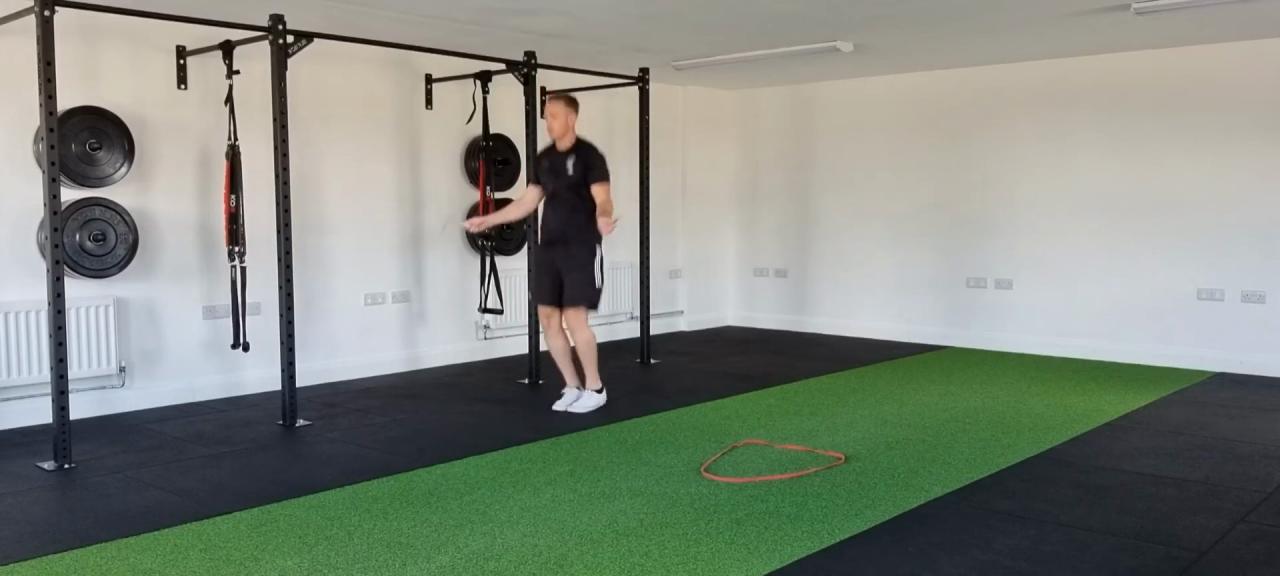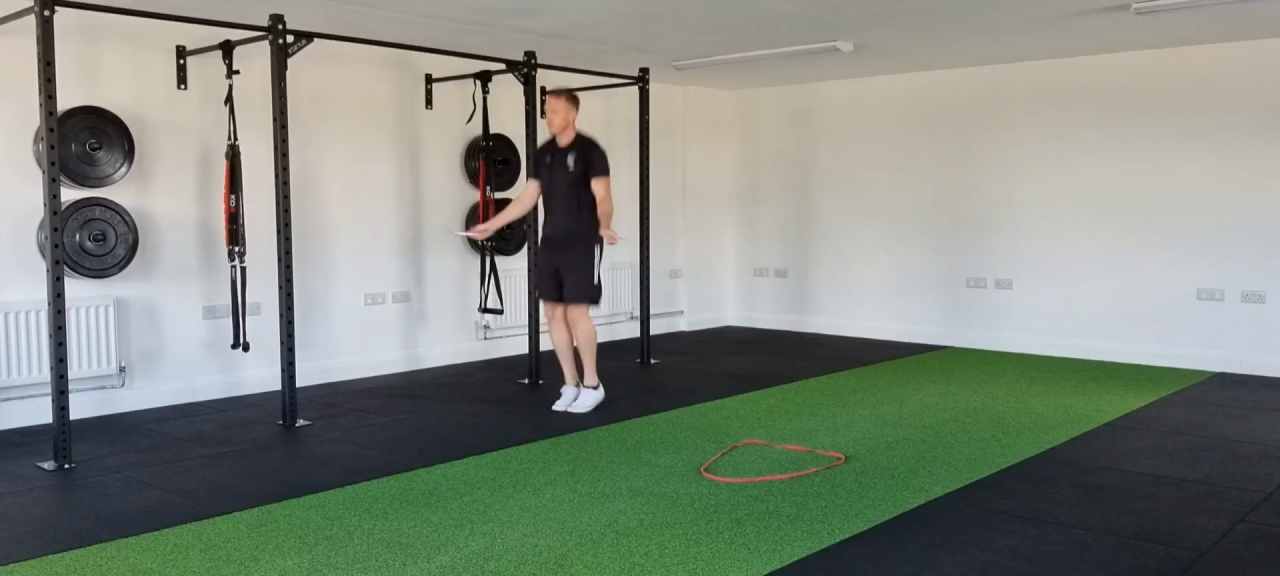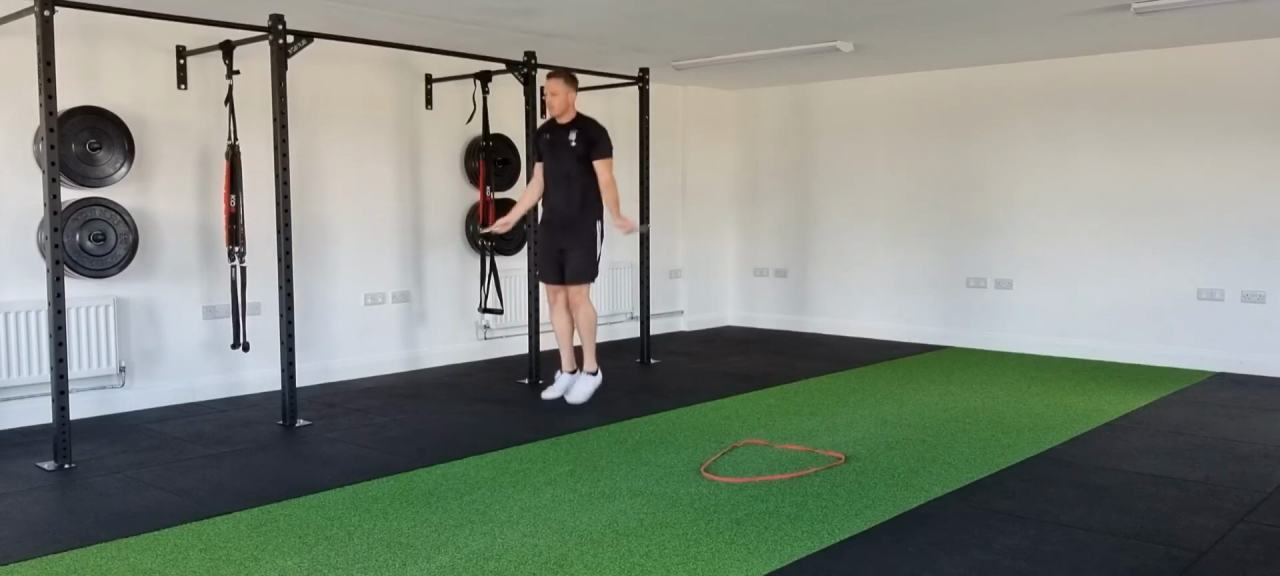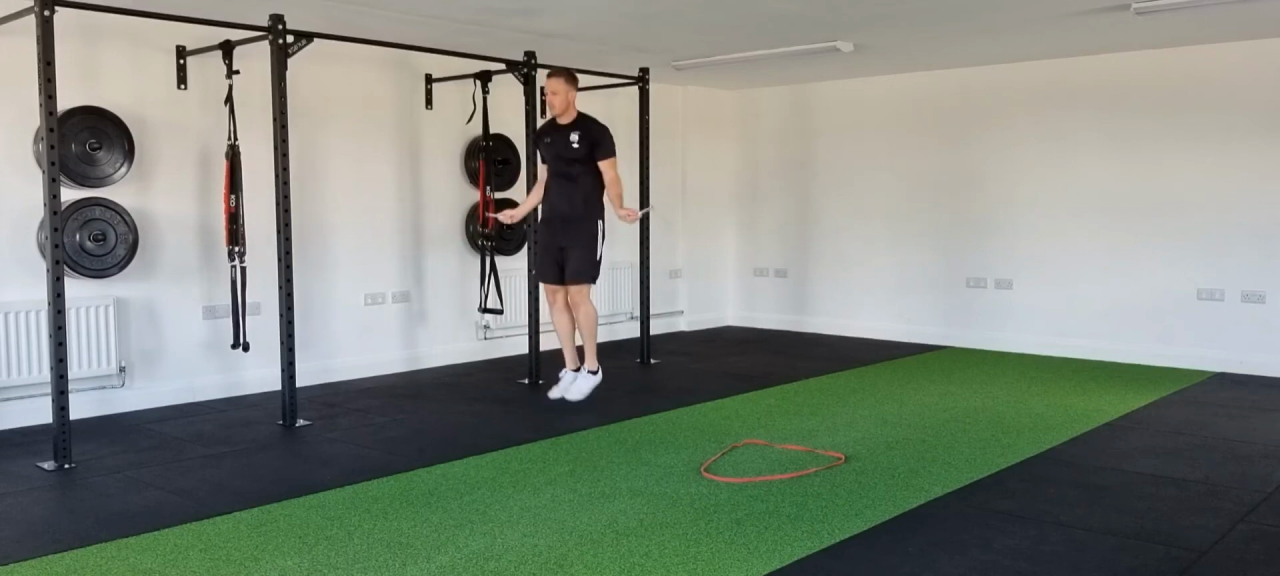
dt=0.1s
person 1, frame 1
left shoulder: (589, 156)
right shoulder: (544, 158)
left elbow: (602, 199)
right elbow: (529, 201)
left wrist: (604, 218)
right wrist: (490, 220)
left hip: (581, 248)
right hip: (549, 249)
left knee: (575, 319)
right knee: (549, 318)
left ankle: (595, 389)
right ankle: (574, 387)
person 1, frame 2
left shoulder: (590, 152)
right shoulder: (543, 153)
left elbow: (602, 196)
right elbow: (527, 198)
left wrist: (605, 228)
right wrist: (490, 225)
left hip: (582, 244)
right hip: (550, 244)
left knee: (577, 312)
right knee: (554, 314)
left ankle: (592, 385)
right ankle: (572, 385)
person 1, frame 3
left shoulder: (592, 131)
right shoulder: (543, 133)
left elbow: (605, 179)
left wrist: (617, 215)
right wrist: (512, 217)
left hip: (585, 225)
right hip: (551, 225)
left knee: (577, 295)
right knee: (555, 296)
left ankle: (590, 369)
right ankle: (568, 371)
person 1, frame 4
left shoulder: (594, 130)
right shoulder: (545, 134)
left elbow: (611, 176)
left wrist: (619, 207)
right wrist: (520, 211)
left hip: (586, 223)
right hip: (552, 222)
left knee: (578, 293)
right knee: (554, 295)
left ankle: (590, 367)
right ankle: (571, 369)
